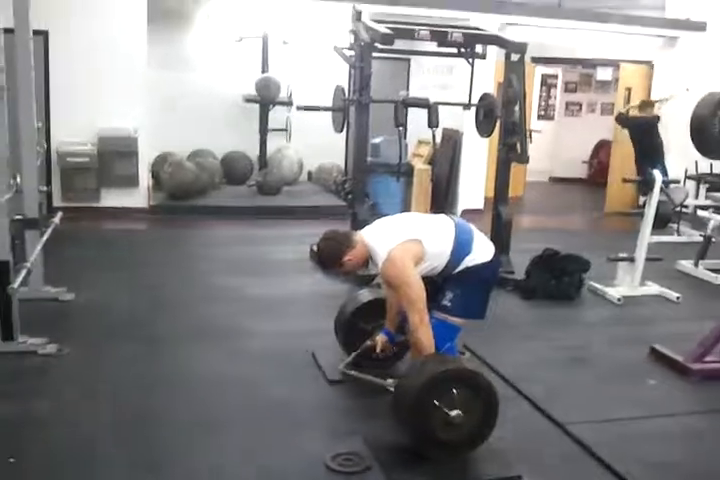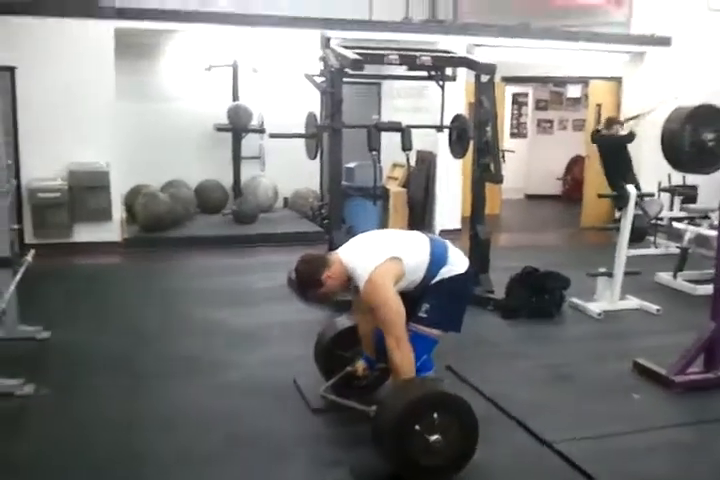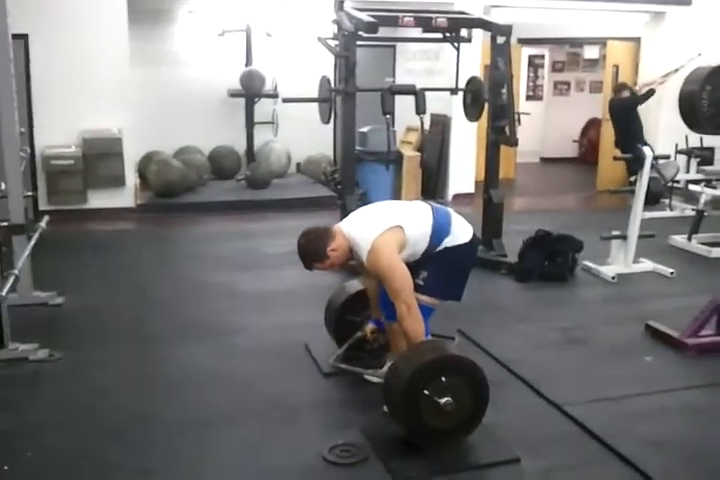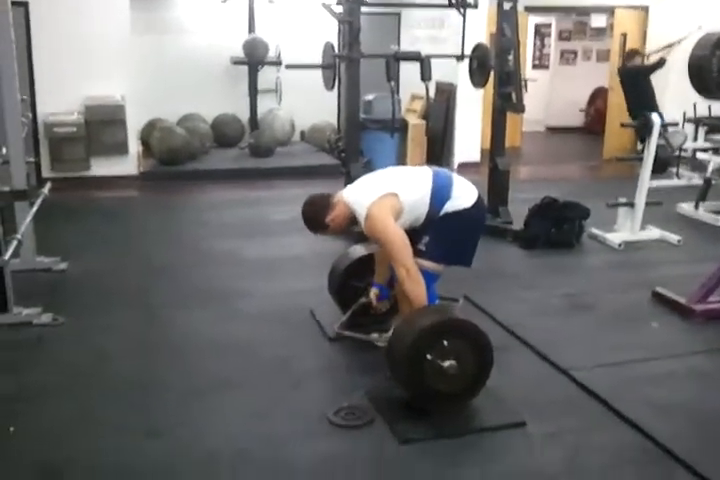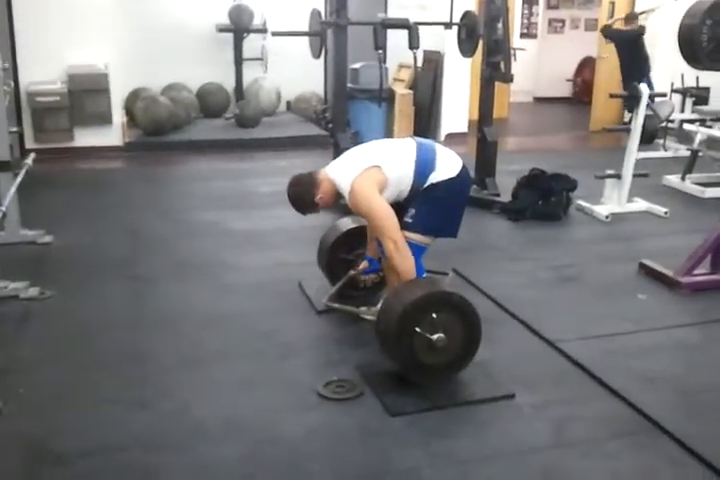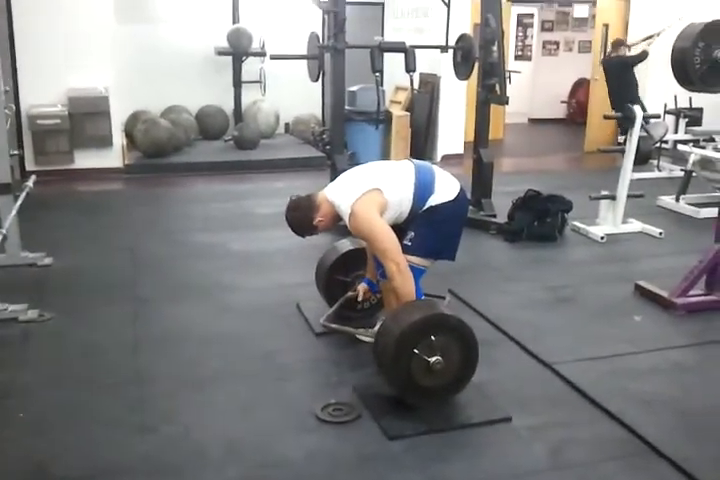
dt=0.7s
person 1, frame 1
left shoulder: (393, 259)
right shoulder: (370, 236)
left elbow: (420, 319)
right elbow: (395, 289)
right wrist: (388, 331)
left hip: (477, 261)
right hip: (453, 250)
left knee: (438, 337)
right knee: (411, 316)
person 1, frame 2
left shoulder: (372, 279)
right shoulder: (344, 258)
left elbow: (398, 341)
right elbow: (364, 313)
right wrist: (367, 357)
left hip: (451, 273)
right hip: (424, 268)
left knee: (414, 353)
right knee: (385, 339)
person 1, frame 3
left shoulder: (375, 249)
right shoulder: (347, 230)
left elbow: (407, 306)
right elbow: (372, 277)
right wrist: (377, 319)
left hip: (455, 242)
right hip: (428, 234)
left knee: (415, 312)
right knee: (389, 301)
person 1, frame 4
left shoulder: (373, 215)
right shoulder: (356, 195)
left elbow: (407, 270)
right elbow: (385, 244)
right wrist: (379, 285)
left hip: (462, 207)
right hip: (439, 201)
left knee: (419, 276)
right knee: (399, 266)
person 1, frame 5
left shoulder: (357, 190)
right shoulder: (339, 170)
left elbow: (395, 243)
right elbow: (376, 219)
right wrist: (371, 258)
left hip: (446, 178)
right hip: (430, 167)
left knee: (406, 251)
right knee: (387, 236)
person 1, frame 6
left shoulder: (358, 213)
right shoulder: (338, 192)
left elbow: (397, 266)
right elbow: (376, 240)
right wrist: (370, 280)
left hip: (445, 201)
right hip: (422, 193)
left knee: (407, 275)
right knee: (384, 258)
